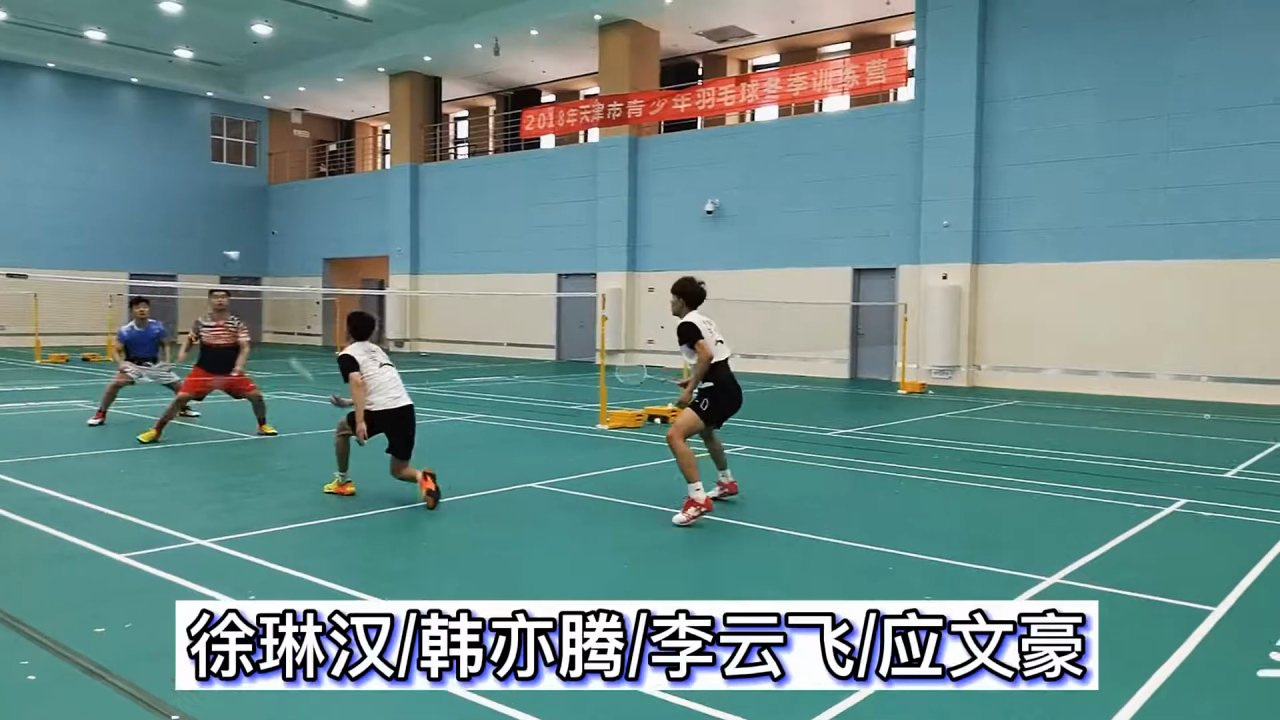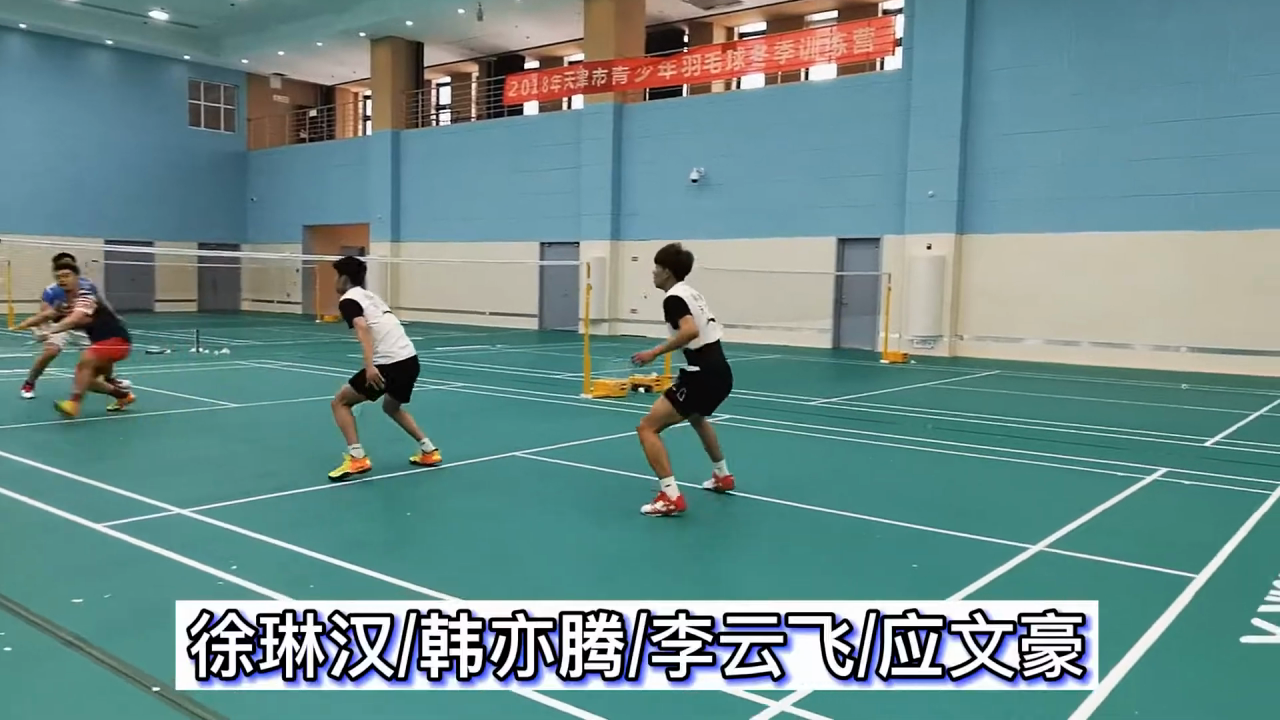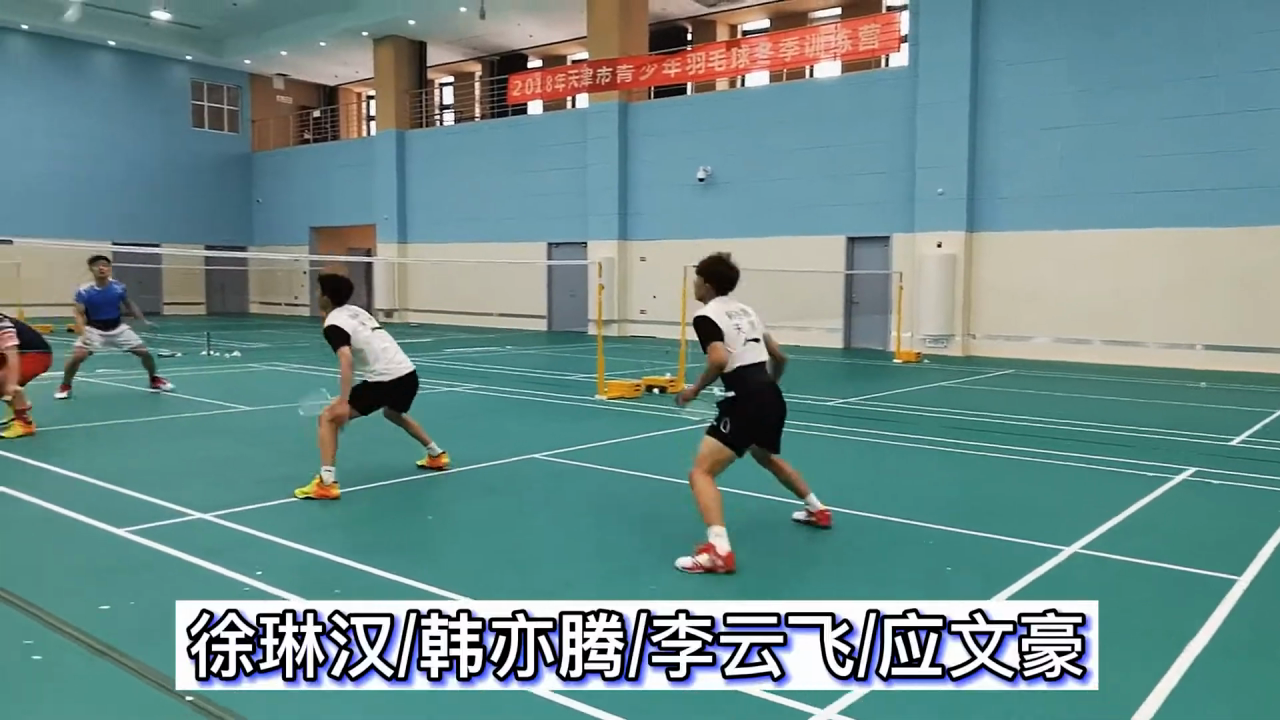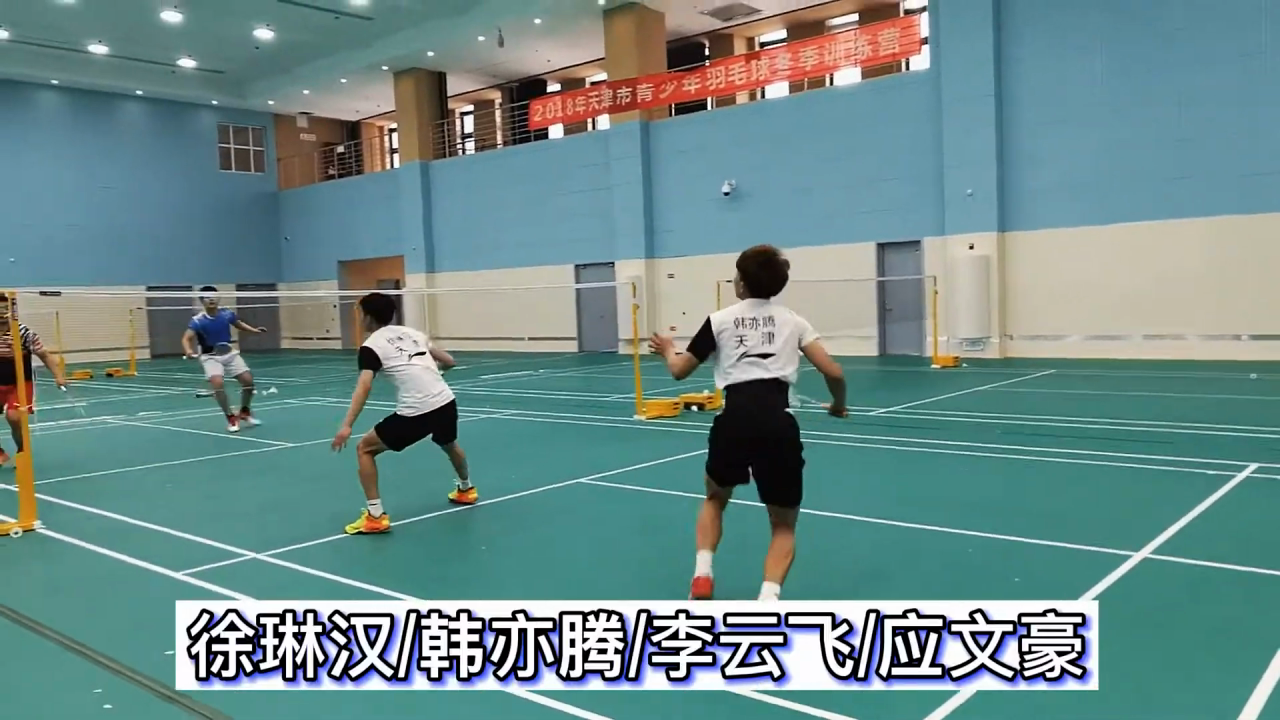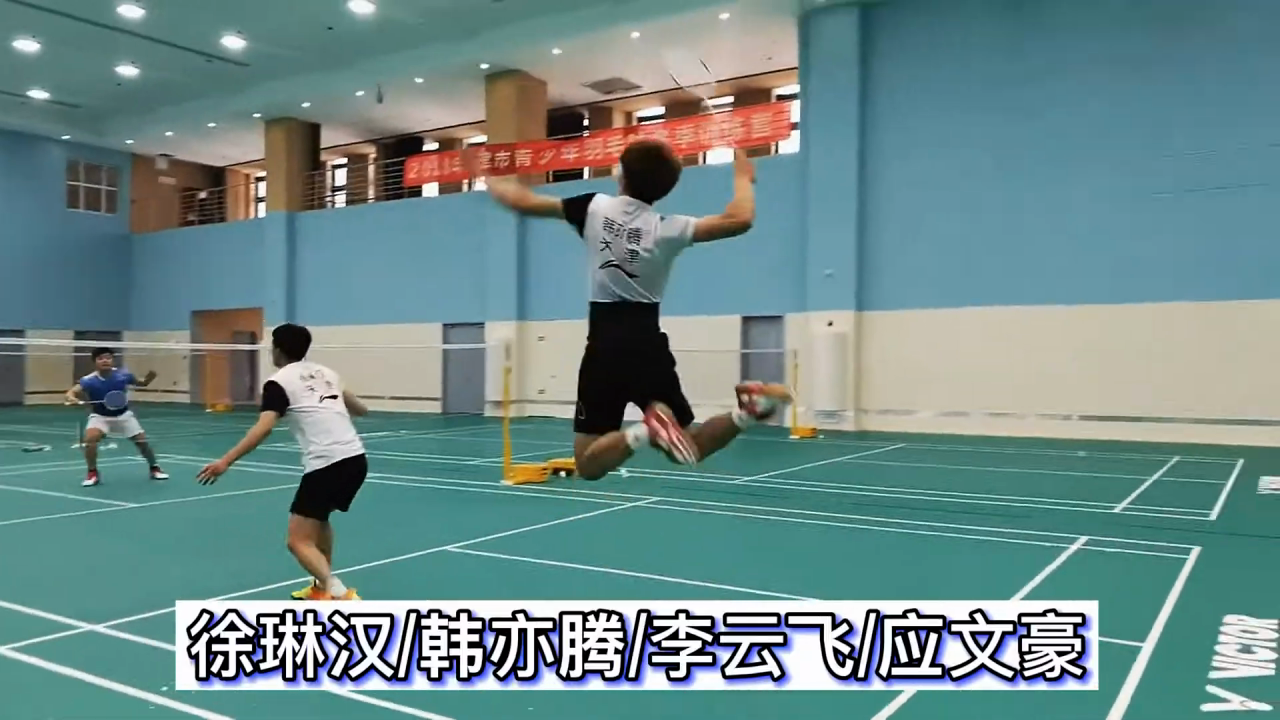
dt=0.4s
person 1, frame 1
left shoulder: (686, 324)
right shoulder: (704, 320)
left elbow: (705, 355)
left wrist: (691, 388)
right wrist: (693, 380)
left hip: (717, 391)
right hip: (729, 389)
left knee: (676, 435)
right knee: (707, 433)
left ankle: (698, 498)
right ankle: (725, 483)
person 1, frame 2
left shoulder: (673, 299)
right shoulder: (692, 294)
left elbow: (690, 330)
left wrist: (656, 352)
left hip: (702, 376)
right hip: (721, 373)
left knee: (647, 427)
right knee: (698, 418)
left ankle: (671, 496)
right ankle: (723, 475)
person 1, frame 3
left shoulder: (706, 316)
right shoulder: (745, 311)
left elbow: (719, 360)
right elbow: (778, 355)
left wrist: (695, 389)
left hip: (745, 403)
right hip: (772, 398)
left knee: (701, 473)
right knee: (766, 457)
left ankle: (718, 549)
right ankle: (815, 509)
person 1, frame 4
left shoulder: (719, 320)
right shoulder: (791, 321)
left elbow: (680, 370)
right elbow: (833, 373)
left wrist: (666, 350)
right wrist: (839, 404)
left hip: (733, 424)
right hip: (778, 427)
left knee: (714, 501)
right knee: (783, 528)
left ankle: (702, 577)
right ankle: (769, 599)
person 1, frame 5
left shoulder: (595, 206)
right shoulder: (668, 228)
left elbow: (526, 202)
right elbow: (739, 222)
left wrist: (490, 181)
right wrist: (743, 179)
left hip: (609, 353)
right hip: (650, 349)
left knee: (590, 463)
right knee: (691, 447)
left ankle: (642, 432)
right ankle: (740, 412)
person 2, frame 1
left shoulder: (346, 355)
right shoulder: (376, 350)
left elbow: (358, 384)
left wrist: (359, 420)
right wrist: (348, 402)
left hip: (383, 412)
right hip: (406, 410)
left knee: (342, 430)
right knee: (399, 471)
left ankle: (343, 482)
right ankle: (422, 477)
person 2, frame 2
left shoulder: (348, 300)
right shoulder: (369, 296)
left elbow: (362, 329)
left wrist: (369, 366)
left hip: (390, 364)
right hip: (410, 359)
left knee: (339, 402)
right knee: (391, 407)
left ankle: (358, 458)
right ankle: (429, 451)
person 2, frame 3
left shoulder: (333, 324)
right shoulder: (357, 312)
left elbow: (347, 360)
left wrist: (344, 402)
left hip: (387, 380)
right hip: (409, 375)
left knee: (328, 417)
right knee: (393, 414)
left ankle: (327, 482)
right ankle: (436, 455)
person 2, frame 4
left shoulder: (371, 346)
right shoulder: (413, 334)
left elbow: (363, 386)
right elbow: (449, 362)
left wrist: (346, 425)
left hip: (416, 413)
right hip: (447, 405)
left knee: (365, 449)
right knee: (448, 444)
left ankle: (375, 516)
right ankle: (466, 489)
person 2, frame 5
left shoulder: (279, 381)
right shoulder: (327, 373)
left elbow: (263, 428)
right elbow: (361, 408)
left wrist: (225, 461)
left hip: (325, 465)
right hip: (358, 458)
left knee: (298, 541)
right knee: (318, 518)
left ankle: (344, 597)
right ankle: (324, 587)
